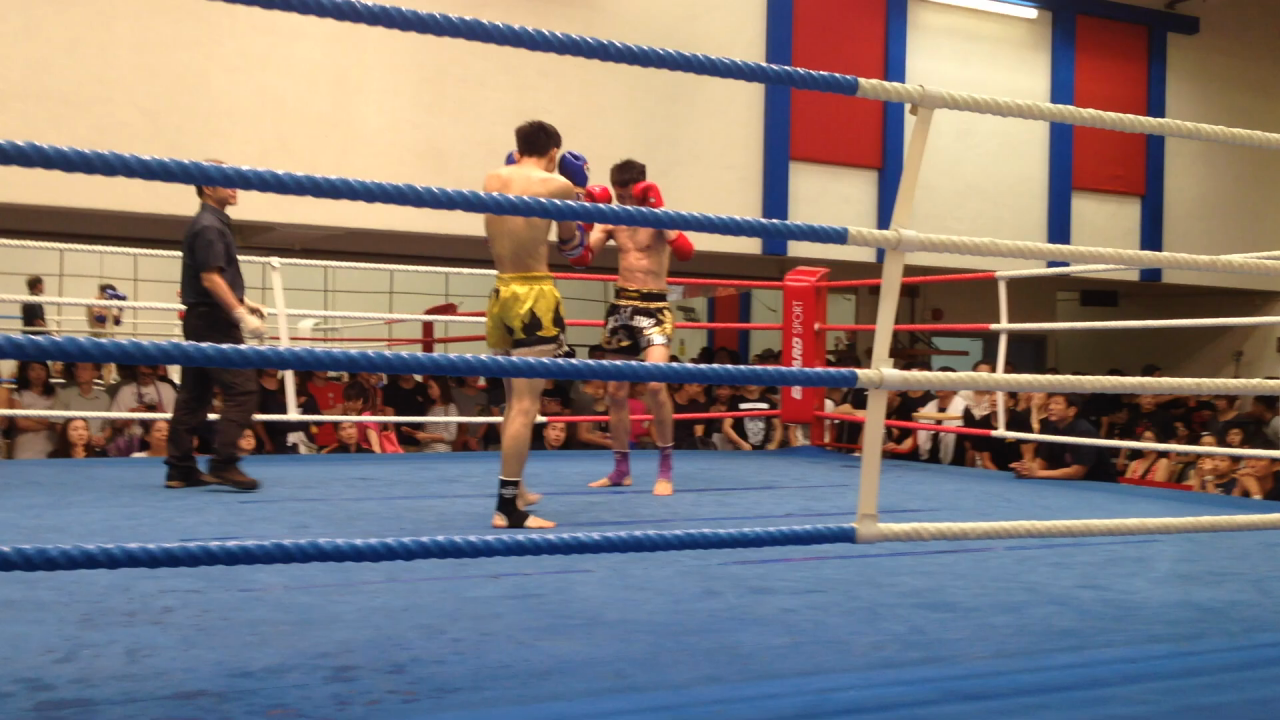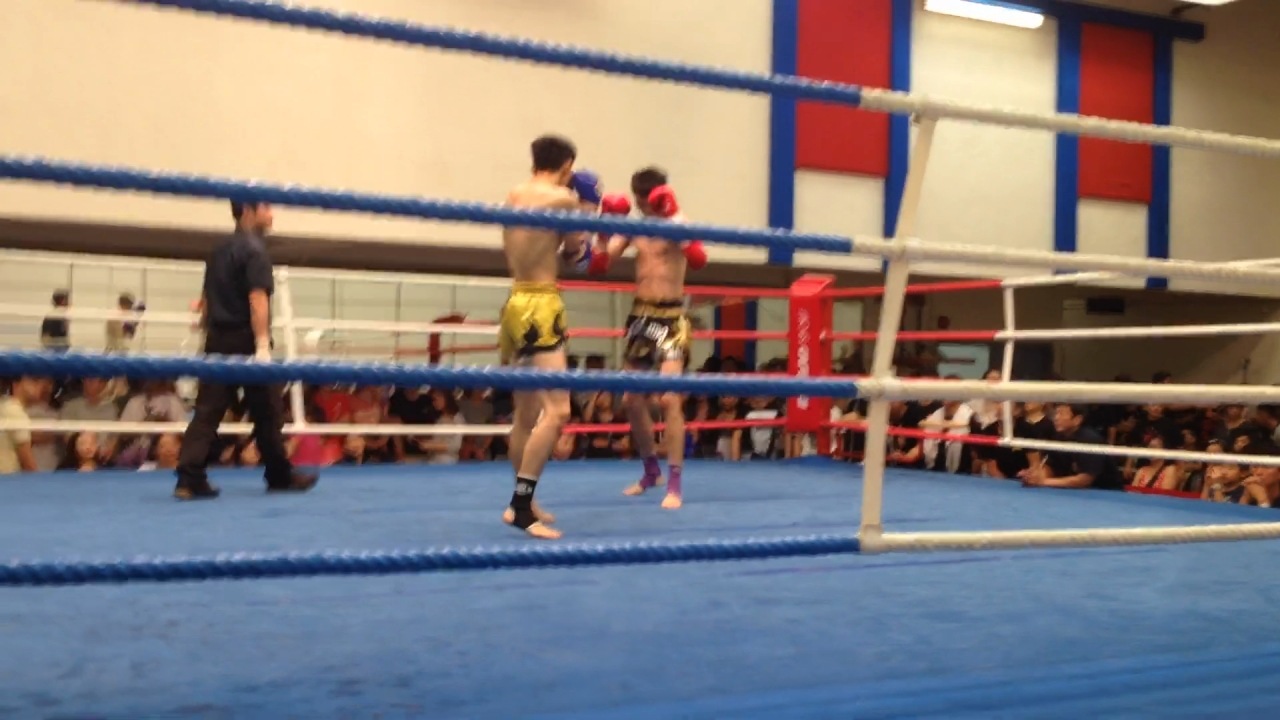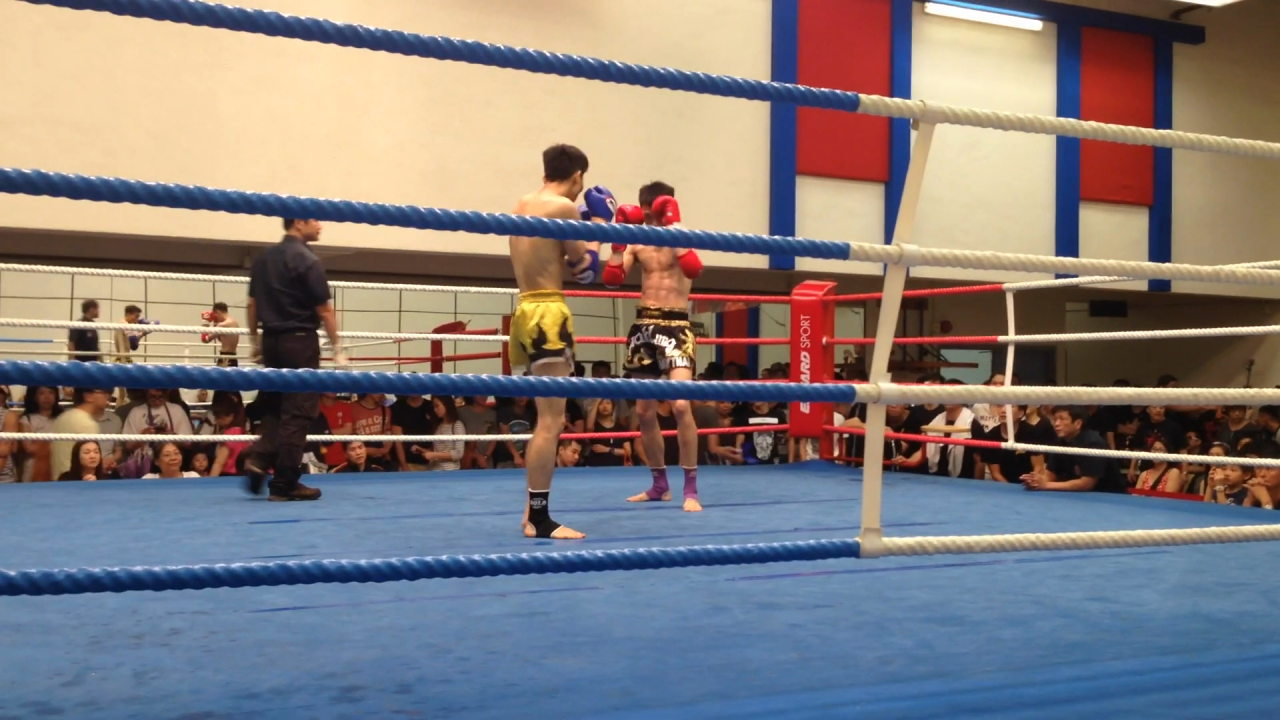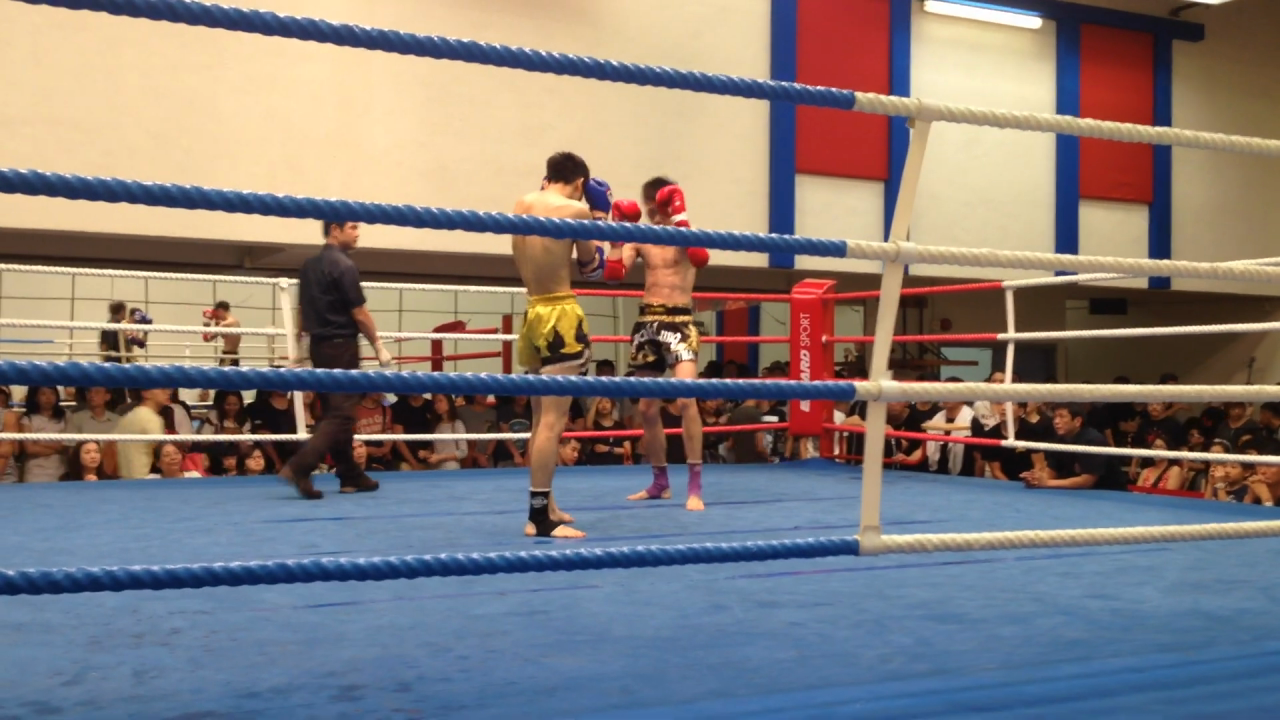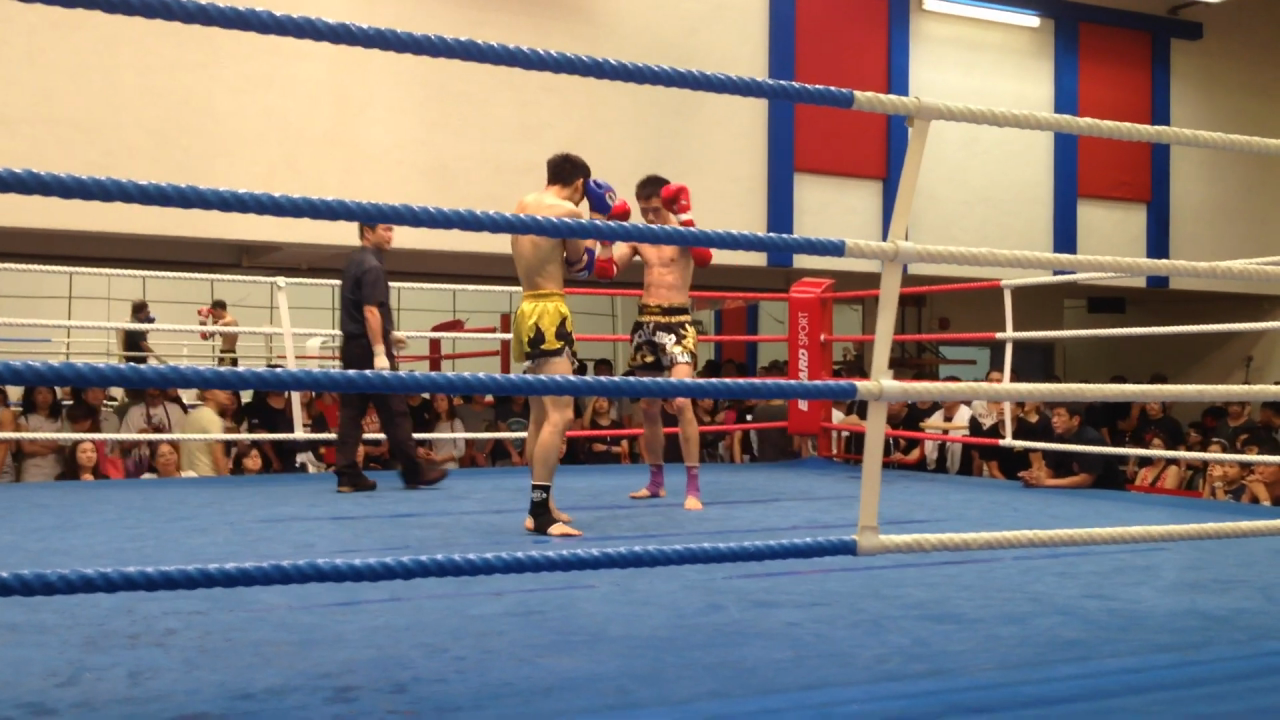
dt=0.4s
person 1, frame 1
left shoulder: (493, 179)
right shoulder: (556, 185)
right elbow: (574, 246)
right wrist: (578, 189)
left hip: (502, 294)
right hip: (534, 296)
left knee: (515, 402)
right knee: (525, 406)
left ankle: (515, 489)
right ankle: (507, 508)
person 1, frame 2
left shoulder: (515, 195)
right shoulder: (561, 199)
right elbow: (580, 259)
right wrist: (588, 207)
left hip: (518, 305)
right hip: (539, 308)
left knee: (525, 416)
right knee: (557, 410)
left ankle: (525, 503)
right ankle: (520, 504)
person 1, frame 3
left shoulder: (525, 203)
right shoulder: (566, 209)
right elbow: (585, 271)
right wrist: (599, 223)
left hip: (525, 311)
right hip: (546, 314)
left knee: (547, 419)
right knee: (551, 422)
left ankle: (535, 509)
right ankle: (538, 518)
person 1, frame 4
left shoulder: (523, 203)
right shoulder: (576, 210)
right elbow: (593, 268)
right wrist: (598, 216)
left hip: (534, 314)
right hip: (559, 315)
left knee: (544, 419)
right knee: (553, 421)
left ankle: (546, 506)
right ankle: (539, 517)
person 1, frame 5
left shoulder: (525, 204)
right shoulder: (568, 212)
right elbow: (581, 267)
right wrist: (598, 218)
left hip: (529, 311)
right hip: (547, 314)
left knee: (541, 417)
right knee: (560, 415)
left ankle: (545, 505)
right ankle: (539, 511)
person 2, frame 1
right shoulder: (612, 221)
left elbow: (685, 252)
right elbow: (579, 258)
left wrist: (659, 209)
left hip: (653, 307)
right hip: (621, 306)
left knee: (655, 383)
right knee: (616, 392)
left ankle: (665, 468)
right ankle: (621, 469)
person 2, frame 2
left shoulder: (674, 225)
left elbow: (698, 260)
right elbow: (598, 266)
left wrist: (673, 217)
left hip: (670, 315)
right hip: (640, 315)
left knee: (669, 399)
right knee: (633, 400)
left ankle: (674, 486)
right ankle: (651, 472)
person 2, frame 3
right shoulder: (638, 243)
left elbow: (694, 268)
right elbow: (612, 278)
left wrist: (672, 226)
left hip: (675, 326)
right hip: (643, 326)
left knee: (680, 406)
right knee: (645, 411)
left ankle: (691, 489)
right ankle: (659, 484)
person 2, frame 4
left shoulder: (682, 233)
right shoulder: (640, 239)
left elbow: (700, 259)
right elbow: (614, 272)
left wrist: (680, 216)
left hip: (679, 321)
right hip: (647, 322)
left knee: (686, 399)
right knee: (648, 408)
left ankle: (695, 486)
right ankle: (660, 482)
person 2, frame 5
left shoulder: (682, 232)
right shoulder: (636, 237)
left elbow: (703, 258)
right elbow: (604, 271)
left wrist: (684, 215)
left hip: (677, 322)
right hip: (646, 322)
left knee: (681, 402)
right knee: (649, 406)
left ankle: (693, 487)
right ankle: (656, 481)
person 3, frame 1
left shoulder: (209, 224)
right shoulder: (209, 226)
right elbow: (210, 279)
left wrist: (243, 304)
right wrist: (241, 314)
left hip: (198, 320)
right hip: (213, 321)
left knee: (193, 395)
right knee: (242, 389)
left ankle: (180, 469)
right ankle: (223, 464)
person 3, frame 2
left shoulder: (220, 250)
right shoulder: (255, 250)
left elbow: (208, 298)
right elbow: (258, 300)
left wrist: (210, 333)
right wrist: (262, 345)
left hip: (221, 337)
right hip: (244, 339)
left knee: (209, 409)
right knee: (266, 410)
left ankle: (190, 478)
right ankle: (280, 475)
person 3, frame 3
left shoulder: (265, 257)
right shoulder: (307, 260)
left elbow: (252, 303)
right elbow: (324, 310)
left wrist: (254, 340)
right wrist: (337, 349)
left hip: (273, 340)
right hip: (299, 341)
left knee: (274, 409)
right knee: (299, 413)
left ankle: (257, 459)
right ankle: (284, 484)
person 3, frame 4
left shoulder: (309, 265)
right shoulder: (343, 265)
left elbow: (301, 310)
right elbow: (359, 313)
left wrist: (299, 348)
right wrist: (379, 348)
left hip: (319, 346)
right hip: (341, 346)
left knee: (336, 412)
right knee: (343, 414)
left ankle: (350, 475)
right ankle: (300, 466)
person 3, frame 5
left shoulder: (353, 264)
right shoulder: (371, 266)
right elbow: (371, 311)
left wrist: (387, 336)
right wrist: (379, 352)
left hip: (351, 345)
right hip: (367, 347)
left knee: (351, 412)
right knee: (394, 411)
left ankle: (348, 475)
right ankle: (413, 472)
